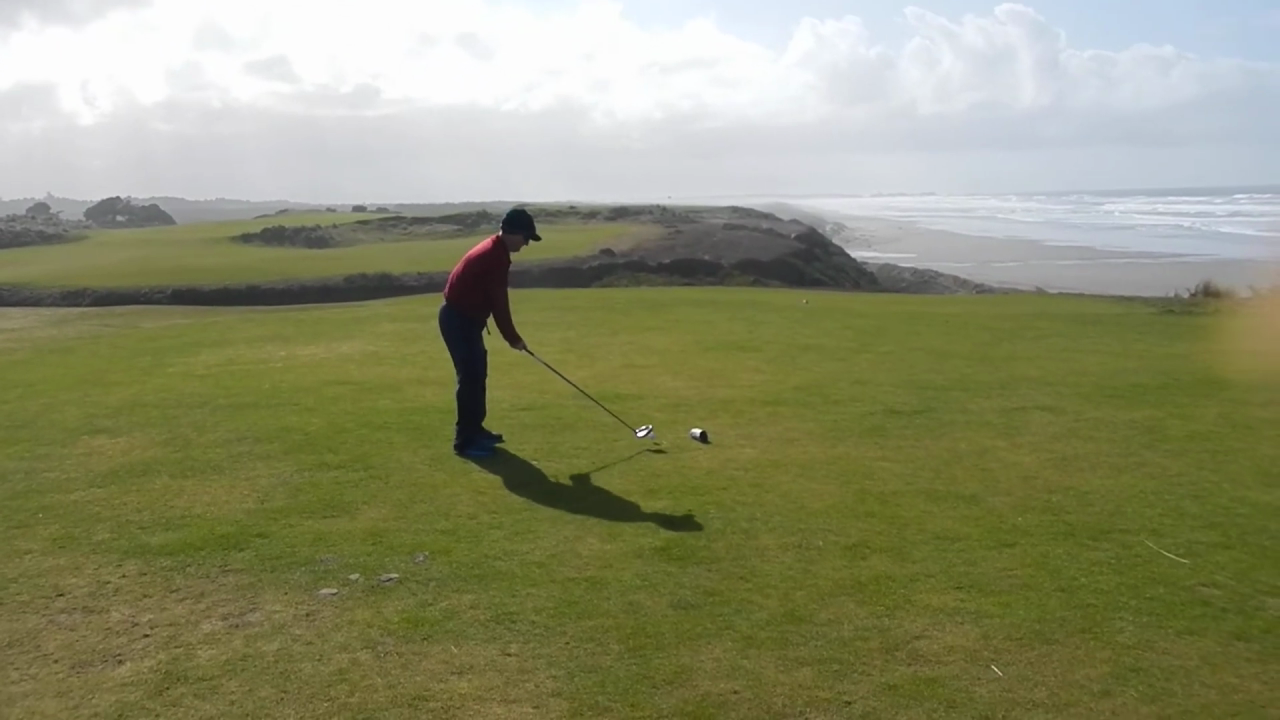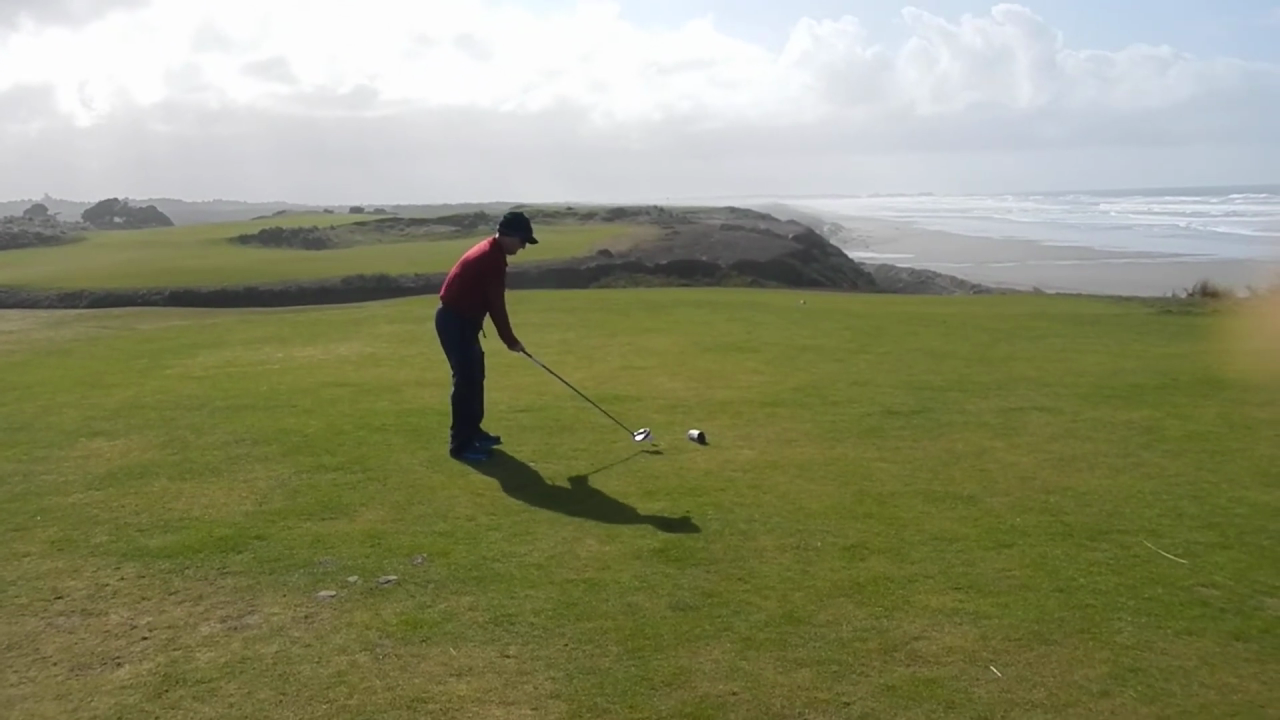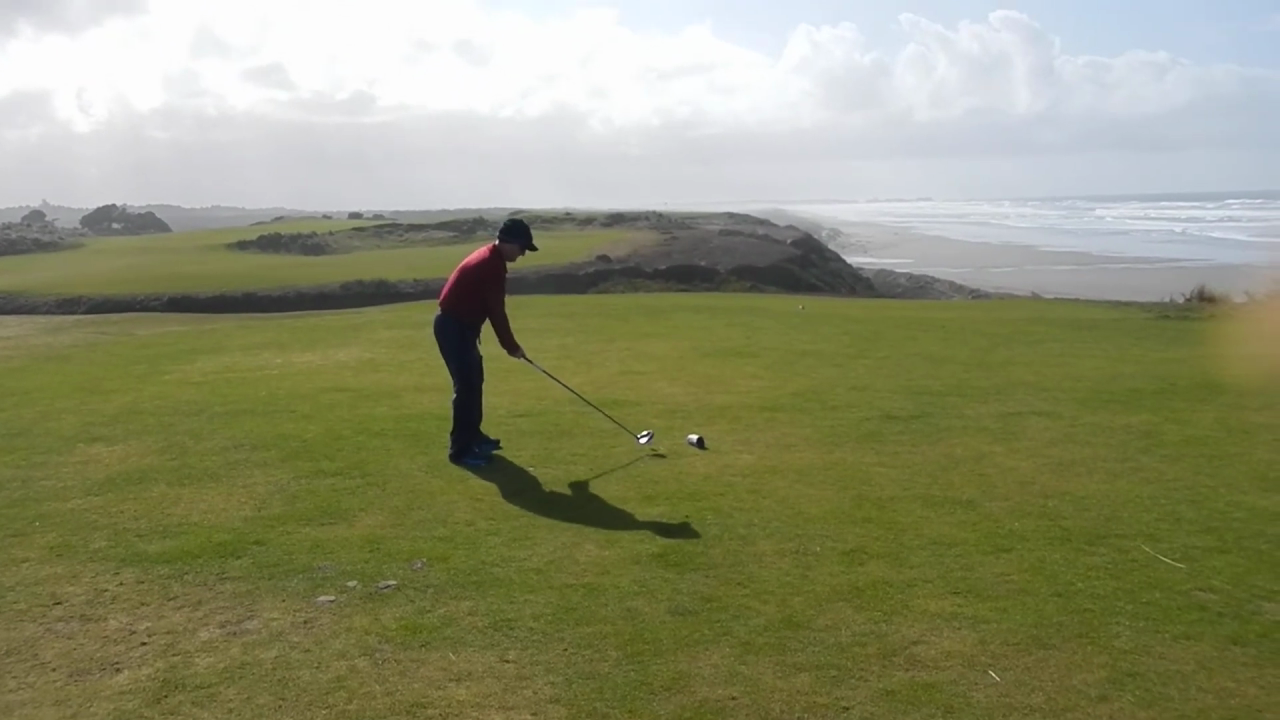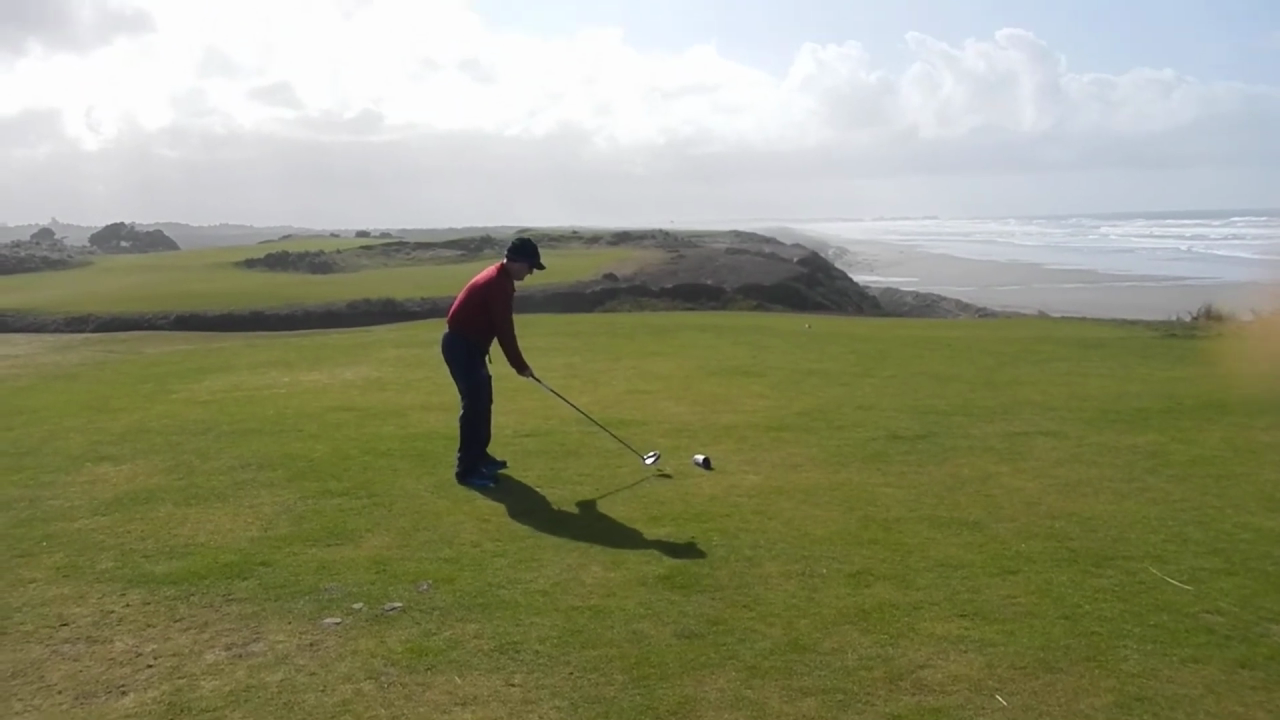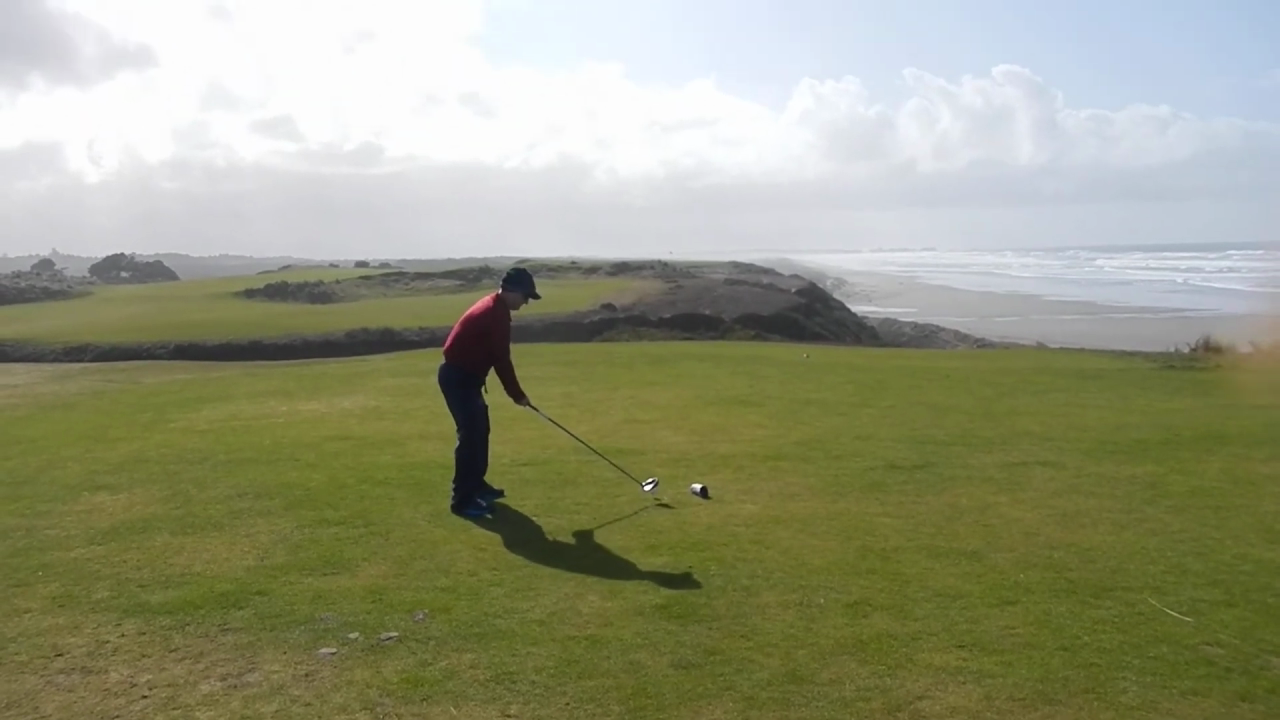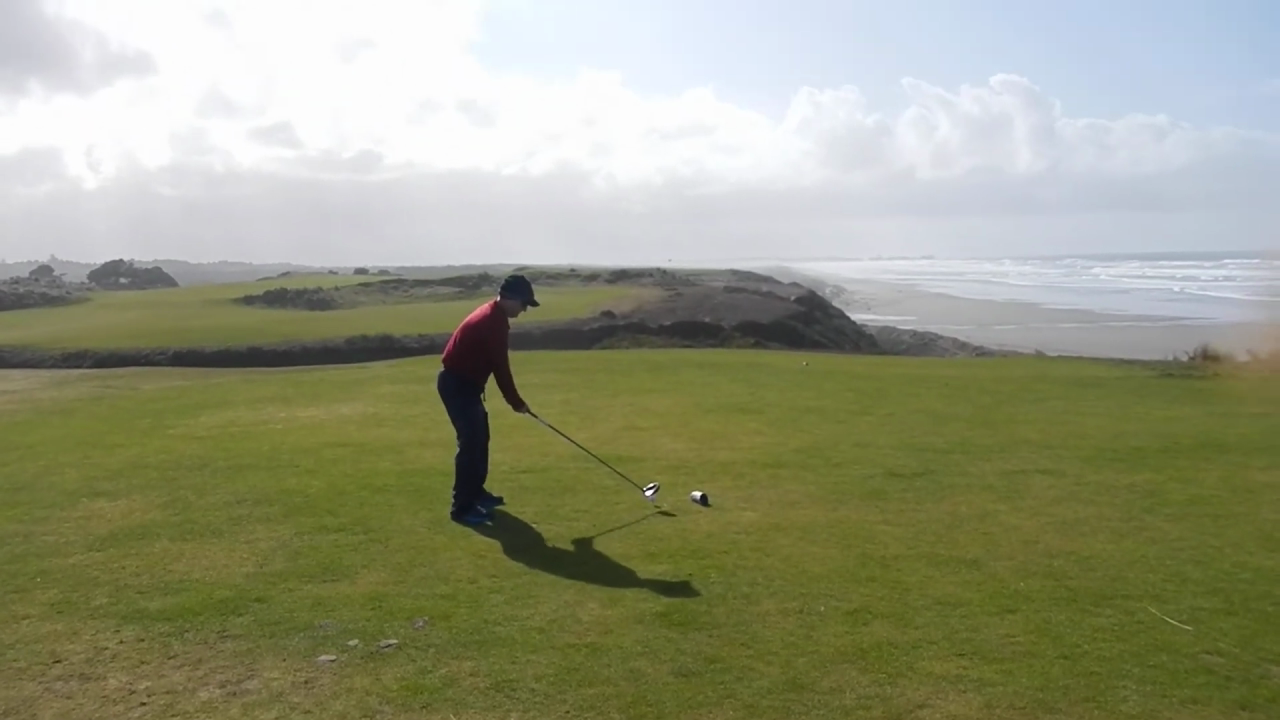
dt=0.3s
person 1, frame 1
left shoulder: (492, 250)
right shoulder: (495, 257)
left elbow: (494, 300)
right elbow: (499, 303)
left wrist: (510, 336)
right wrist: (513, 337)
left hip: (464, 316)
right hip: (458, 318)
left knee: (477, 374)
right knee: (470, 376)
left ankle: (475, 429)
right ankle: (464, 439)
person 1, frame 2
left shoulder: (489, 252)
right shoulder: (492, 259)
left elbow: (490, 302)
right elbow: (496, 305)
left wrist: (507, 338)
right wrist: (510, 340)
left hip: (459, 317)
right hip: (455, 320)
left knee: (475, 375)
right knee: (466, 379)
left ankle: (472, 431)
right ankle: (460, 443)
person 1, frame 3
left shoulder: (488, 257)
right shoulder: (492, 265)
left elbow: (491, 309)
right elbow: (497, 312)
left wrist: (509, 344)
right wrist: (511, 346)
left hip: (458, 324)
right hip: (454, 326)
left knee: (473, 381)
right knee: (466, 385)
left ankle: (473, 435)
right ankle: (460, 448)
person 1, frame 4
left shoulder: (497, 277)
right shoulder: (499, 283)
left elbow: (499, 327)
right elbow: (505, 330)
left wrist: (517, 363)
right wrist: (520, 365)
left hip: (466, 342)
right hip: (461, 344)
left knee: (482, 400)
right knee: (474, 403)
left ankle: (478, 455)
right ankle: (466, 468)
person 1, frame 5
left shoulder: (492, 307)
right shoulder: (496, 314)
left elbow: (496, 357)
right elbow: (502, 360)
left wrist: (514, 392)
right wrist: (517, 394)
left hip: (462, 373)
right hip: (458, 376)
left knee: (480, 430)
right knee: (470, 434)
left ankle: (476, 484)
right ankle: (462, 498)
person 1, frame 6
left shoulder: (491, 315)
right shoulder: (494, 322)
left elbow: (494, 364)
right elbow: (501, 367)
left wrist: (512, 400)
right wrist: (516, 402)
left hip: (461, 380)
right hip: (458, 383)
left knee: (479, 437)
right knee: (471, 441)
left ankle: (475, 491)
right ankle: (462, 506)
